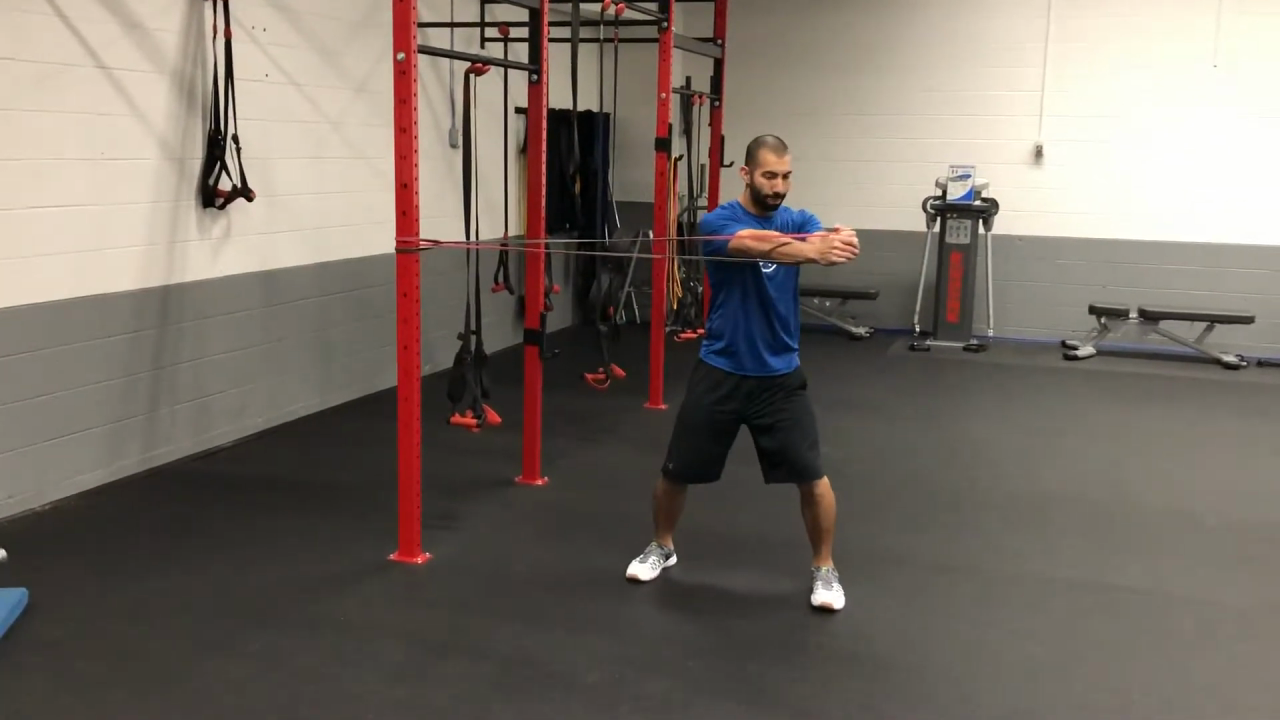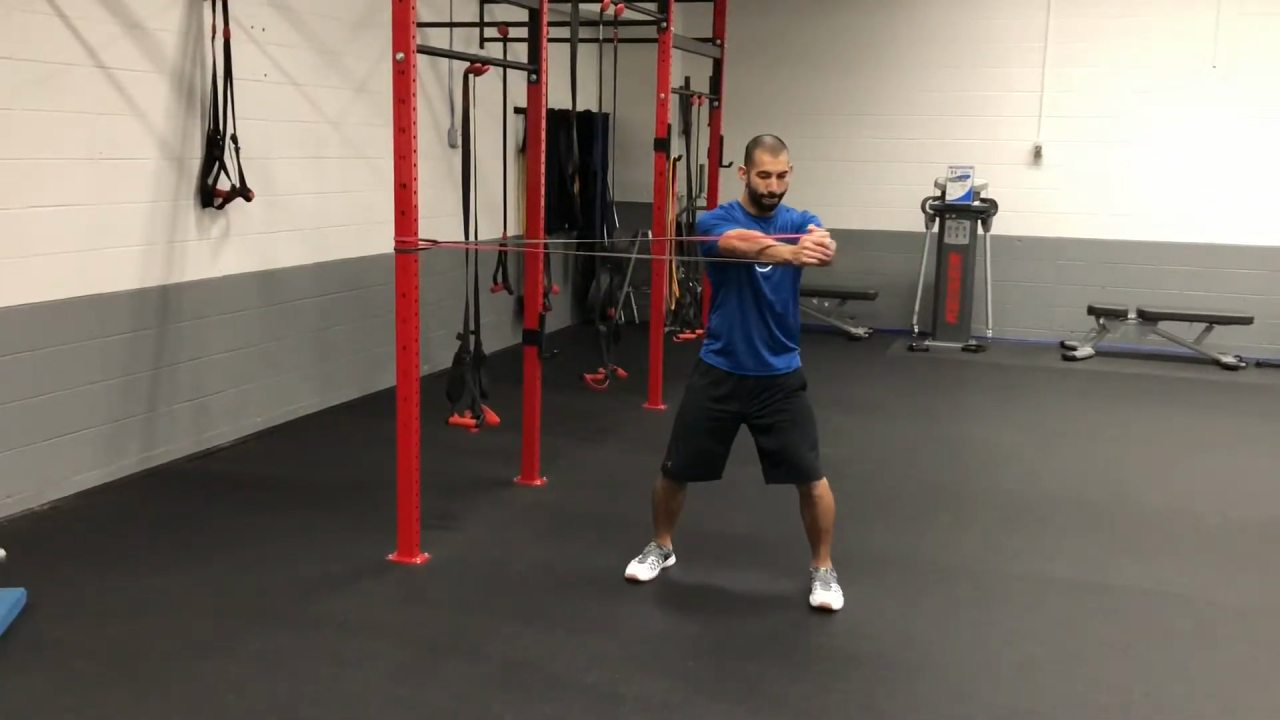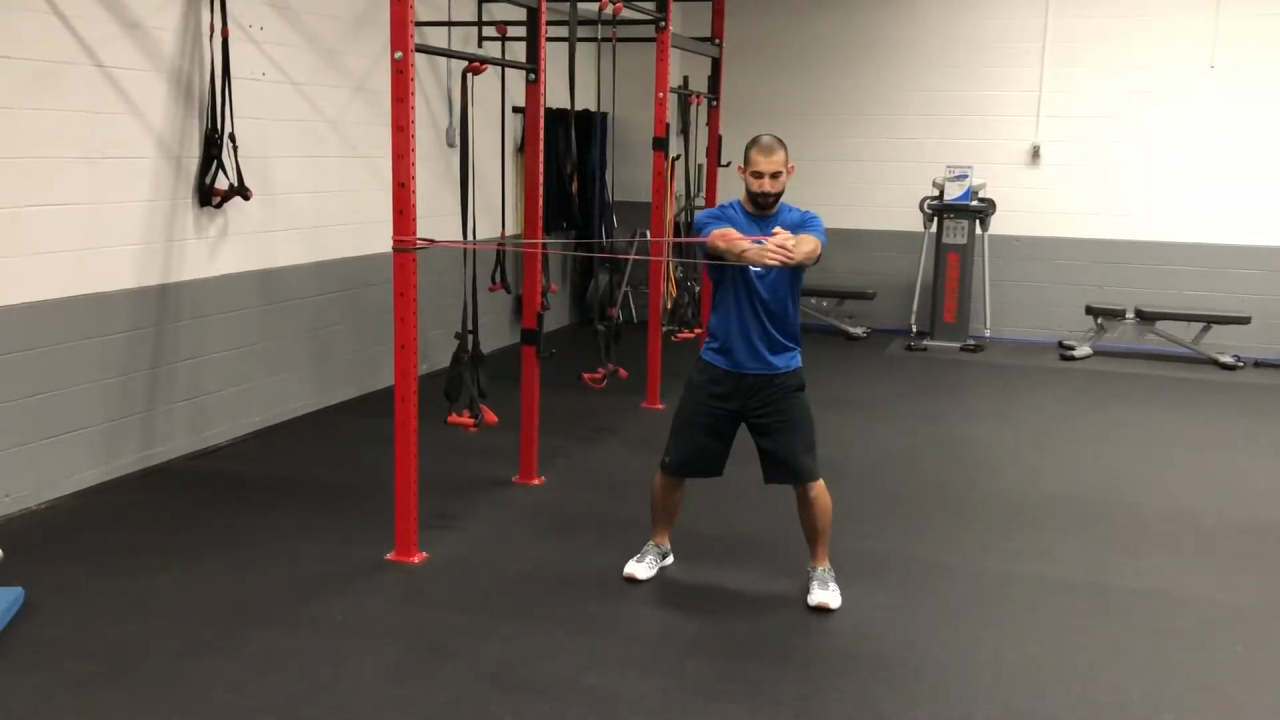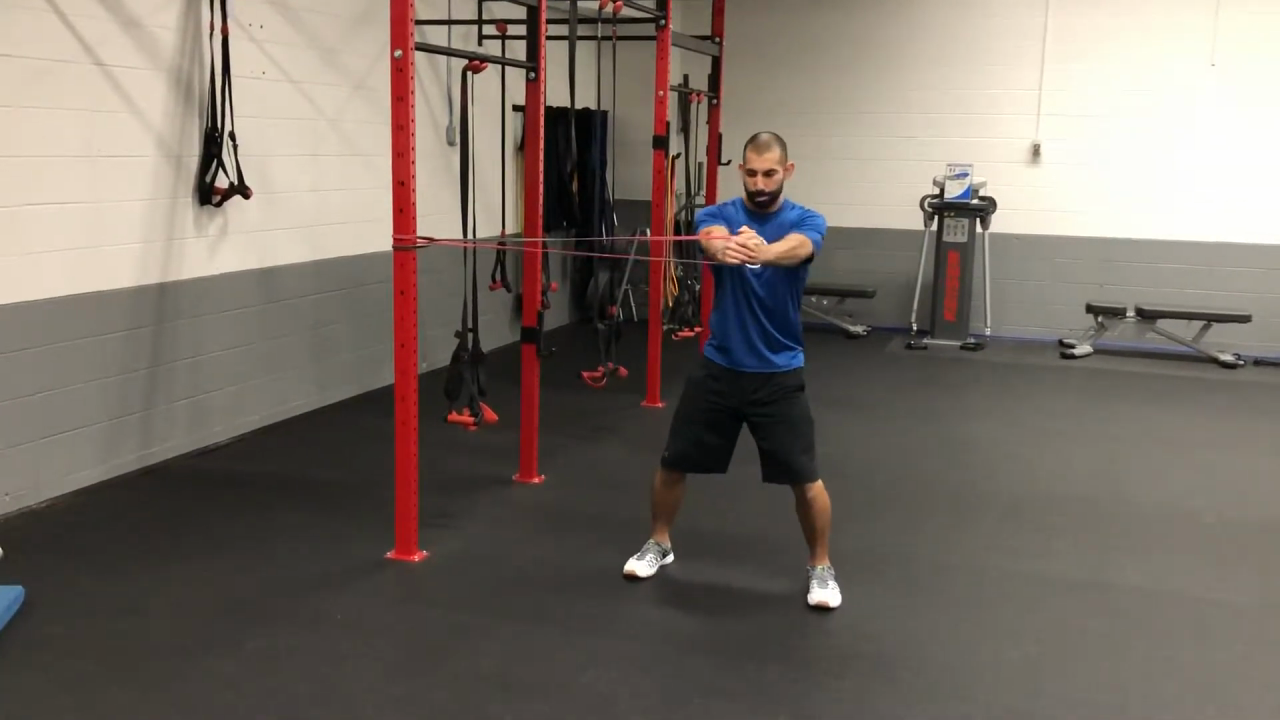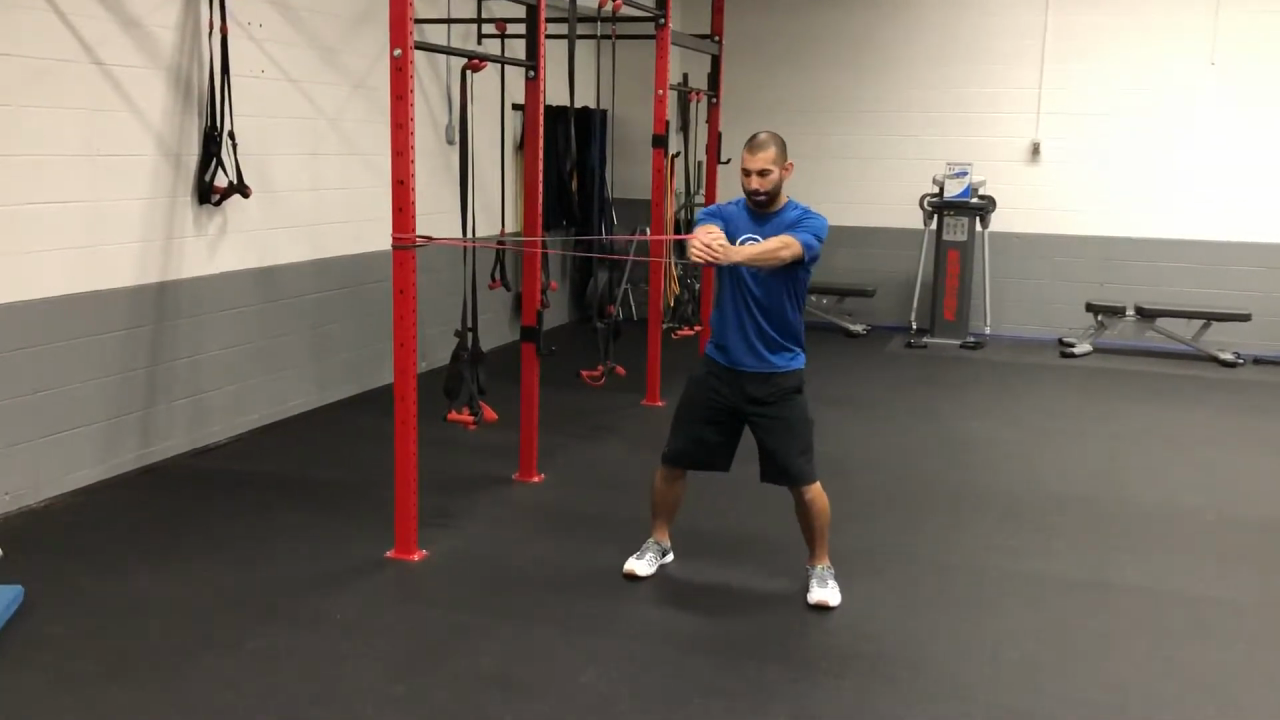
dt=0.4s
person 1, frame 1
left shoulder: (799, 220)
right shoulder: (718, 222)
left elbow: (818, 240)
right elbow: (761, 245)
left wrist: (838, 243)
right wrist: (815, 252)
left hip: (780, 375)
right hip: (720, 372)
left knee: (812, 477)
right knee: (676, 472)
left ankle: (824, 568)
right ankle: (661, 546)
person 1, frame 2
left shoulder: (800, 221)
right shoulder: (716, 222)
left elbow: (822, 247)
right elbow: (747, 244)
left wrist: (819, 245)
right wrist: (790, 251)
left hip: (780, 375)
right hip: (719, 371)
left knee: (811, 478)
right knee: (675, 471)
left ankle: (822, 568)
right ankle: (660, 547)
person 1, frame 3
left shoulder: (804, 222)
right shoulder: (715, 219)
left elbow: (810, 249)
right elbow: (727, 243)
left wrist: (791, 251)
right wrist: (753, 251)
left hip: (779, 374)
right hip: (717, 369)
left knee: (807, 479)
right knee: (673, 467)
left ankle: (820, 568)
right ankle: (658, 546)
person 1, frame 4
left shoulder: (806, 222)
right shoulder: (718, 215)
left elbow: (796, 249)
right elbow: (712, 239)
left wrist: (760, 251)
right wrist: (724, 248)
left hip: (779, 373)
right hip: (718, 366)
left knee: (805, 478)
right knee: (673, 463)
left ankle: (820, 567)
right ankle: (659, 544)
person 1, frame 5
left shoulder: (809, 224)
right shoulder: (722, 213)
left elbow: (778, 252)
right elbow: (705, 233)
left wrist: (728, 254)
right wrist: (700, 243)
left hip: (778, 374)
right hip: (719, 366)
left knee: (802, 480)
right knee: (674, 460)
left ankle: (820, 566)
right ankle: (659, 543)
